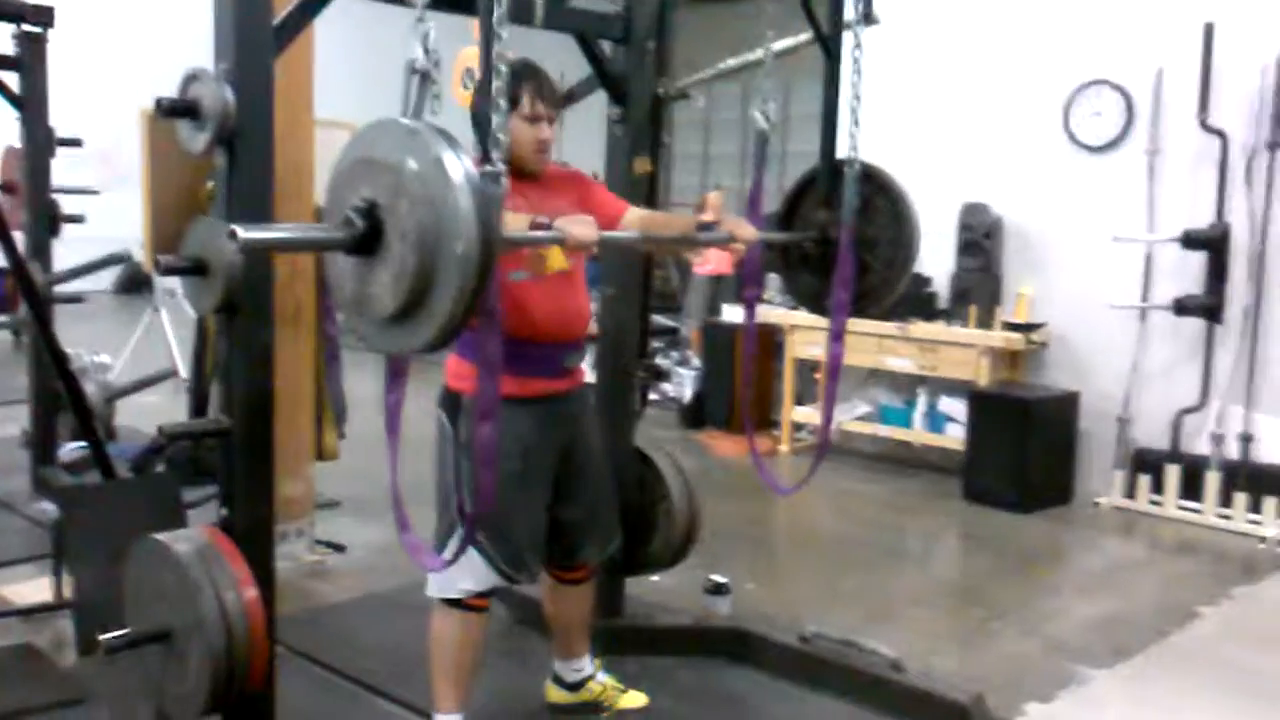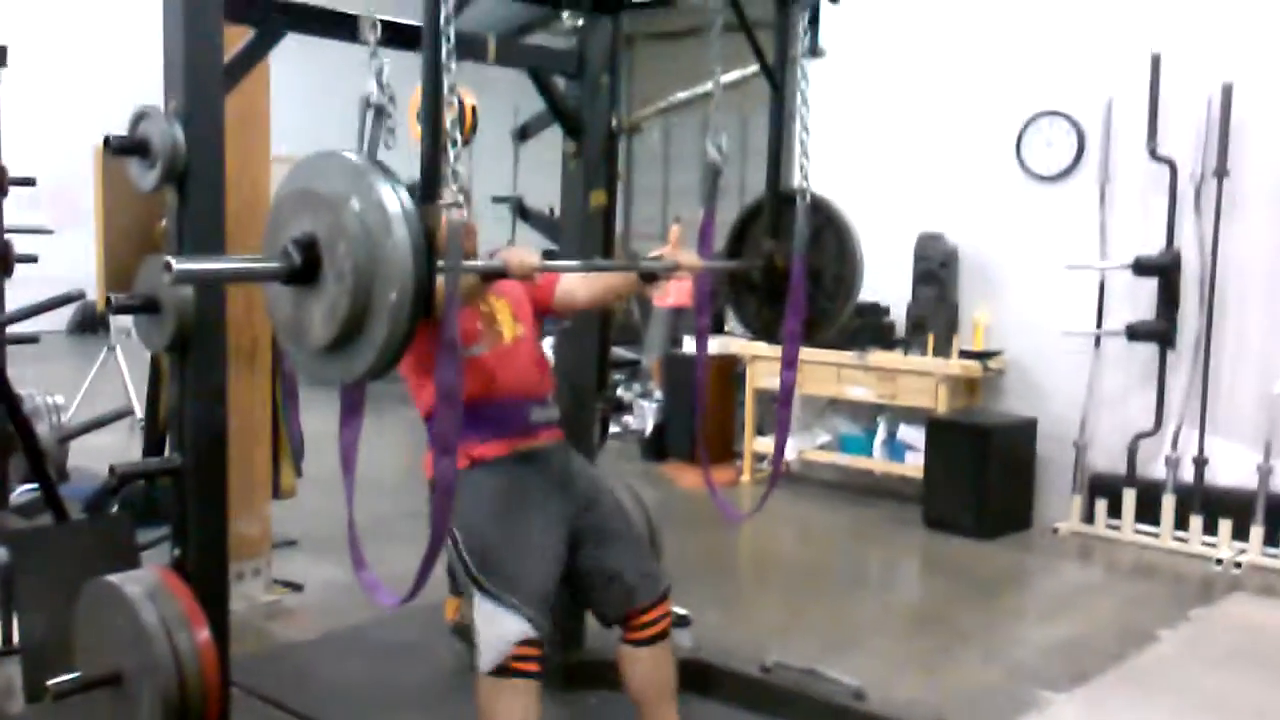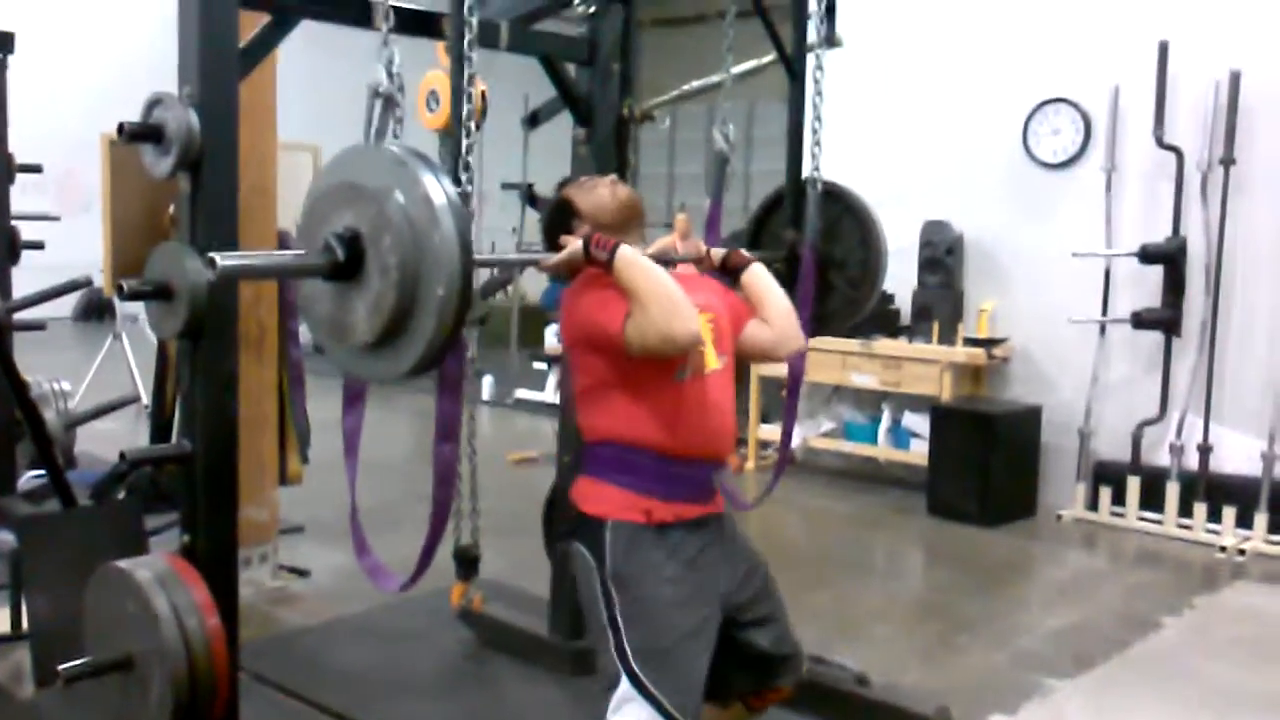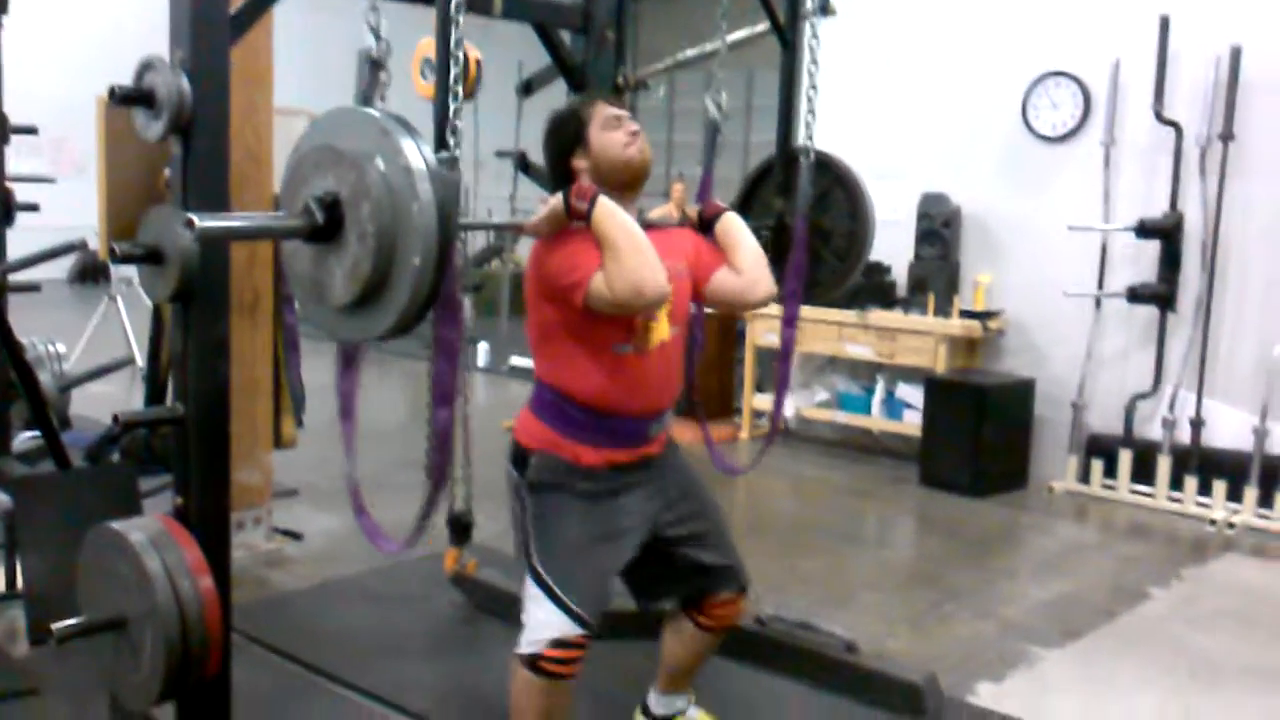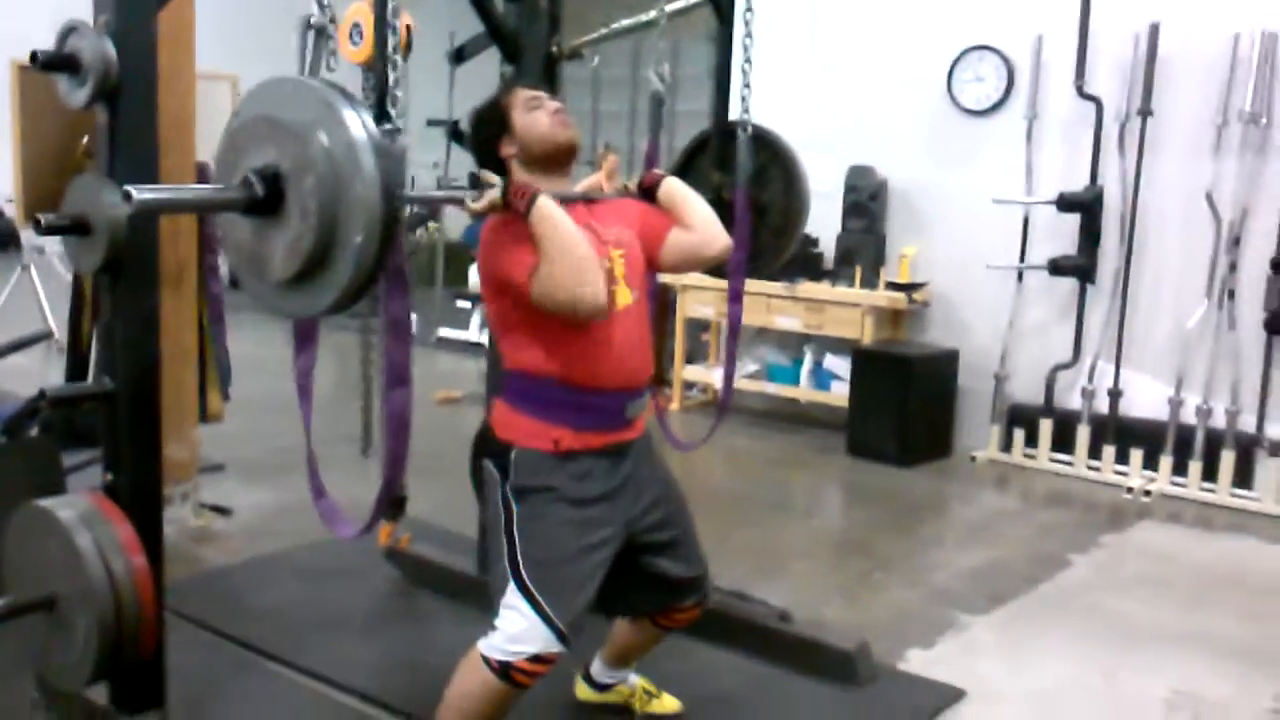
dt=1s
person 1, frame 1
left shoulder: (570, 185)
left elbow: (641, 223)
left wrist: (713, 225)
right wrist: (550, 228)
left hip: (565, 393)
right hip: (491, 399)
left knee: (578, 547)
right knee: (470, 562)
person 1, frame 2
left shoulder: (511, 282)
left elbow: (583, 292)
right elbow: (433, 297)
left wrist: (652, 268)
right wrist: (494, 267)
left hip: (554, 459)
right hip: (478, 471)
left knee: (645, 601)
right knee: (514, 634)
person 1, frame 3
left shoulder: (701, 288)
right shoulder: (595, 292)
left elbow: (785, 339)
right elbow: (677, 331)
left wrist: (736, 261)
right wrist: (610, 250)
left hip: (706, 519)
right hip: (627, 527)
left knee: (772, 668)
person 1, frame 4
left shoulder: (676, 242)
right shoulder: (565, 247)
left elbow: (755, 288)
right elbow: (643, 290)
left wrist: (716, 215)
right wrist: (590, 204)
left hip: (650, 458)
right hip: (566, 466)
left knee: (719, 591)
right knee: (559, 633)
person 1, frame 5
left shoulder: (620, 215)
right shoulder: (511, 231)
left elbow: (711, 243)
right elbow: (585, 296)
left wrist: (657, 181)
right wrist: (530, 201)
left hip: (627, 446)
right hip: (546, 457)
left knee: (681, 592)
right knee: (529, 639)
